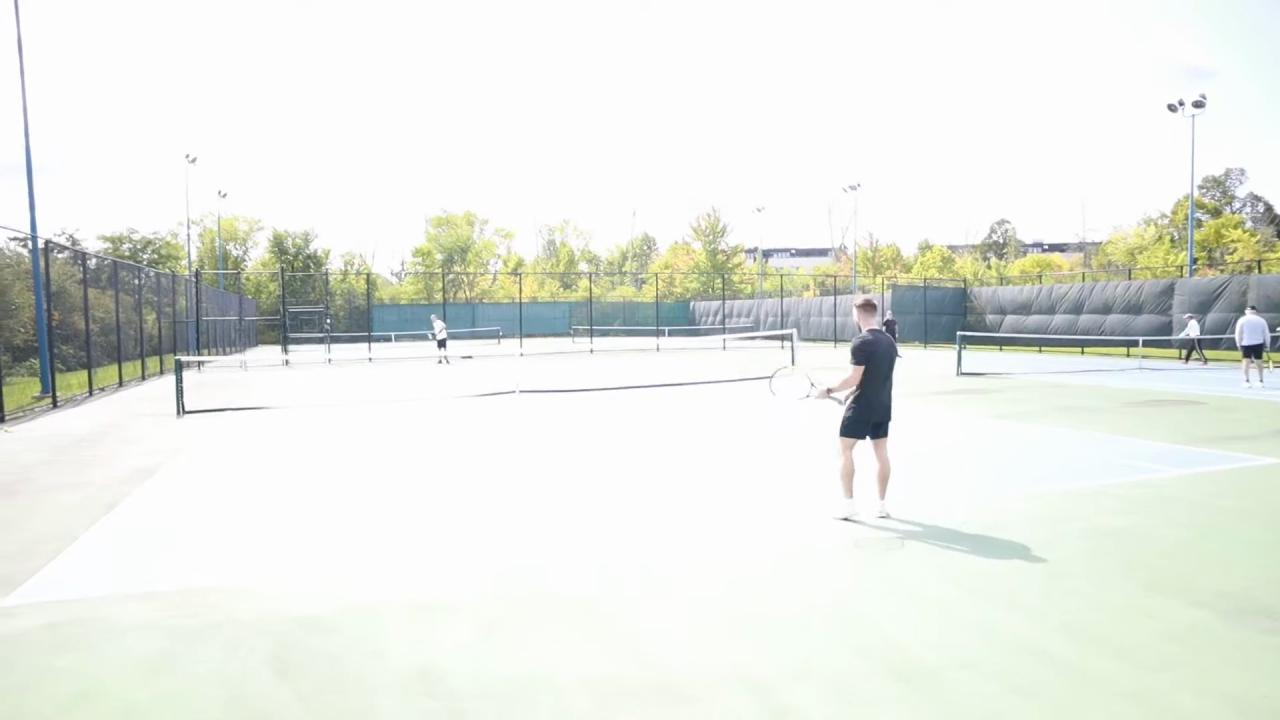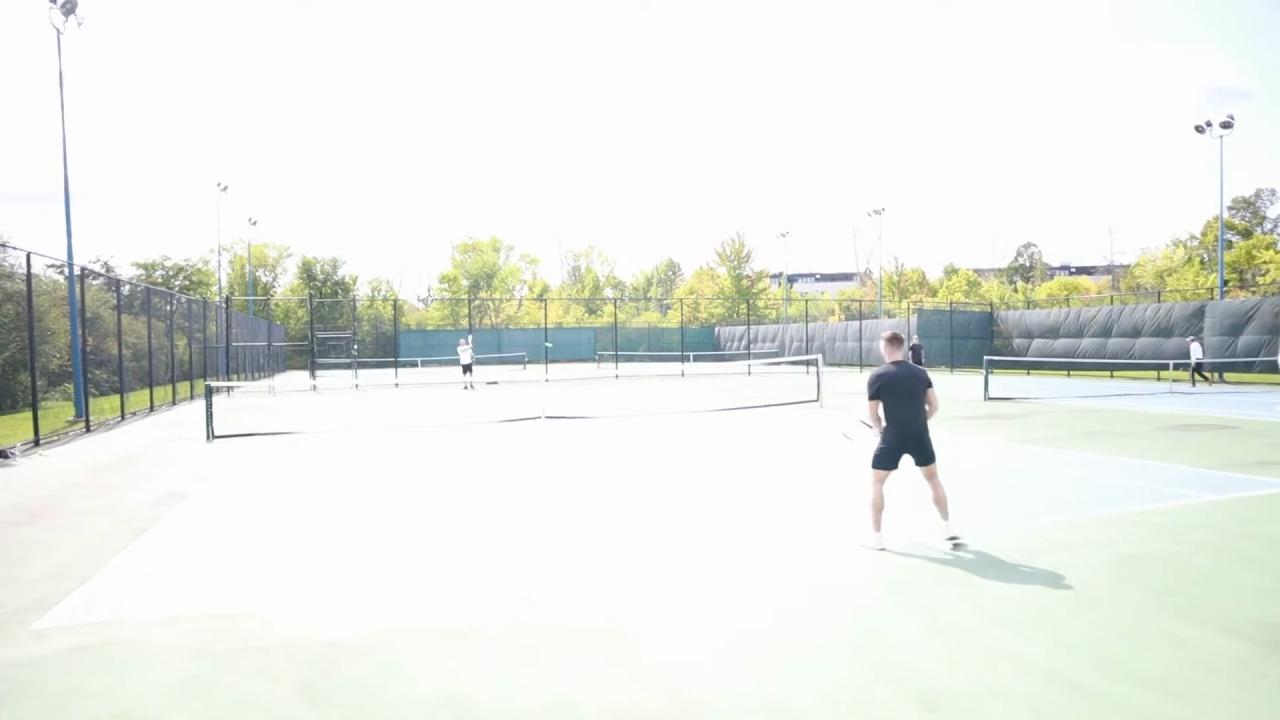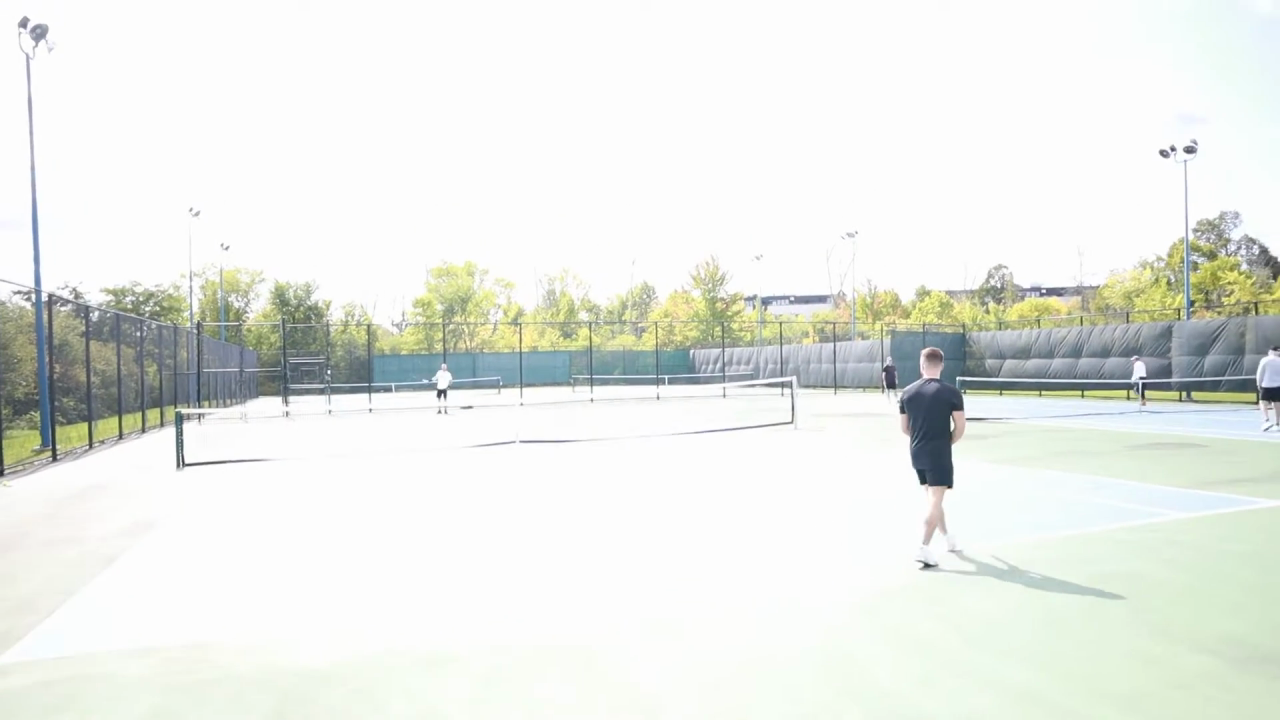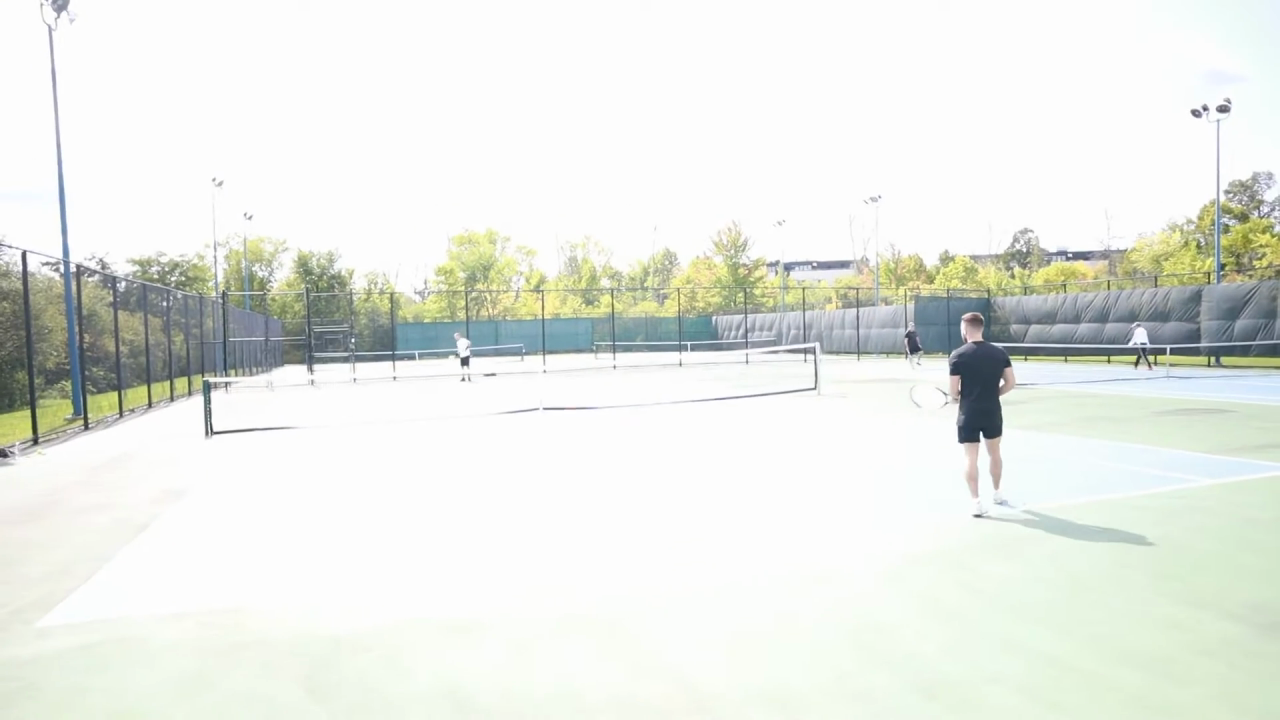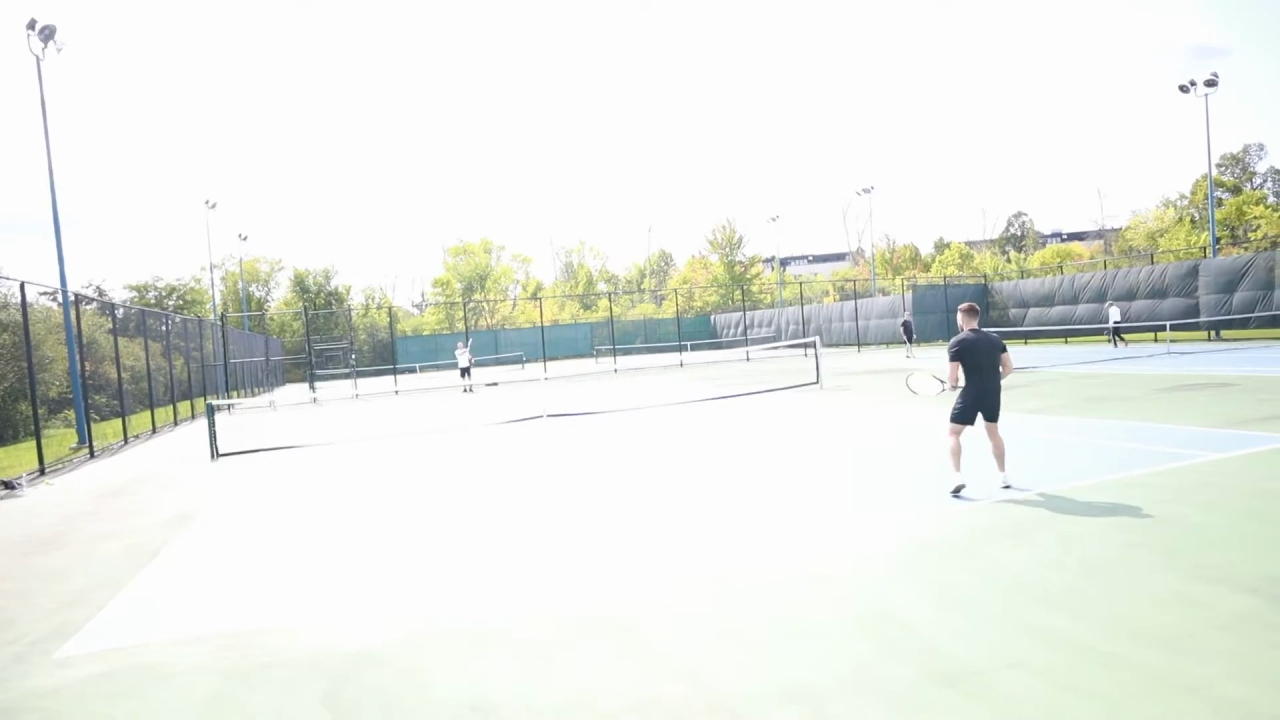
dt=0.7s
person 1, frame 1
left shoulder: (861, 342)
right shoulder: (890, 342)
left elbow: (854, 379)
left wrist: (829, 390)
left hip: (862, 407)
right hip: (883, 406)
left knee: (846, 452)
right knee: (881, 454)
left ankle: (849, 504)
right ankle: (882, 505)
person 1, frame 2
left shoulder: (877, 376)
right shoulder: (920, 373)
left elbow: (873, 415)
right elbow: (933, 407)
left wrist: (879, 428)
left hip: (892, 438)
right hip: (919, 435)
left knee: (877, 484)
right knee: (933, 481)
left ankle: (876, 537)
right ankle: (948, 529)
person 1, frame 3
left shoulder: (908, 392)
right shoulder: (951, 392)
left elbow: (904, 428)
right elbow: (960, 428)
right wrist: (947, 444)
left hip: (917, 454)
right hip: (939, 454)
left knee: (933, 497)
right knee: (934, 501)
left ankle: (948, 539)
right ankle: (924, 548)
person 1, frame 4
left shoulder: (958, 355)
right shoulder: (1000, 353)
left elbow: (953, 390)
right elbow: (1010, 383)
left wrist: (958, 397)
left hip: (968, 413)
right hip: (992, 411)
left knee: (971, 457)
right knee: (994, 452)
left ankle: (976, 502)
right ankle: (997, 494)
person 1, frame 5
left shoulder: (957, 342)
right shoulder: (995, 340)
left elbow: (952, 376)
right elbow: (1008, 368)
left wrist: (954, 385)
left hip: (970, 395)
right hip: (992, 394)
left knee: (953, 434)
right knee: (994, 435)
left ankle: (958, 478)
right ankle: (1003, 477)
